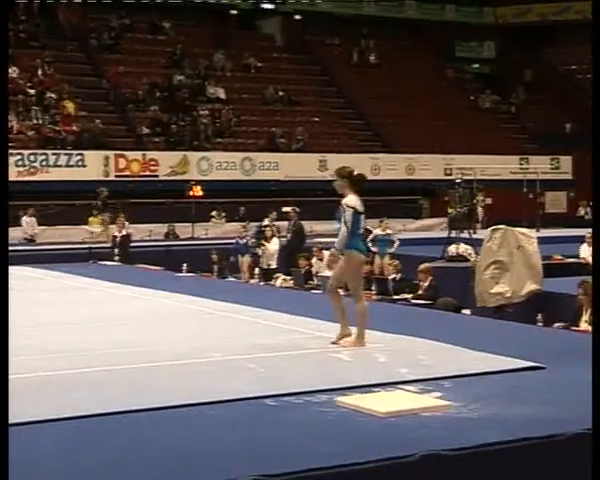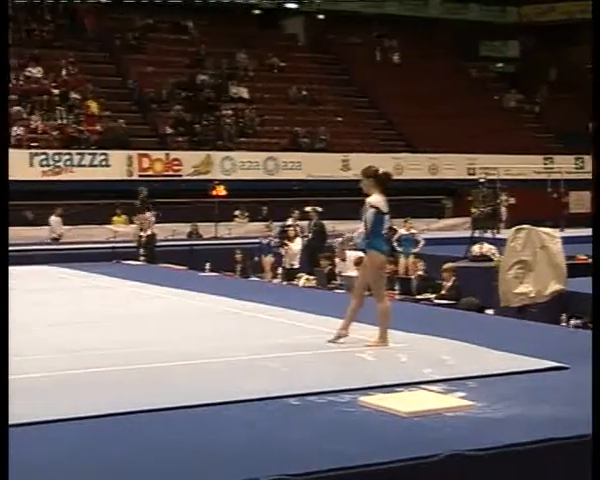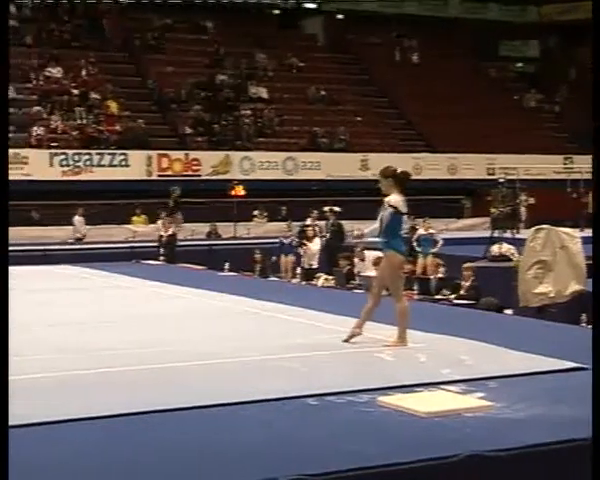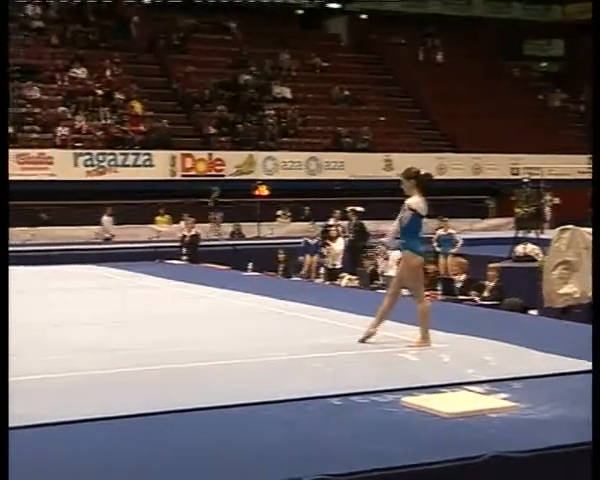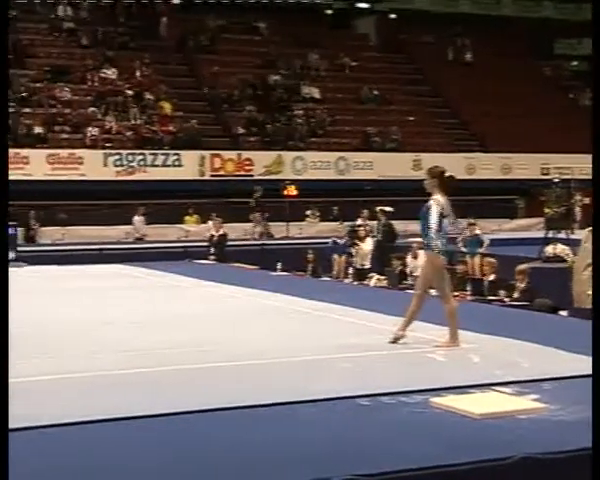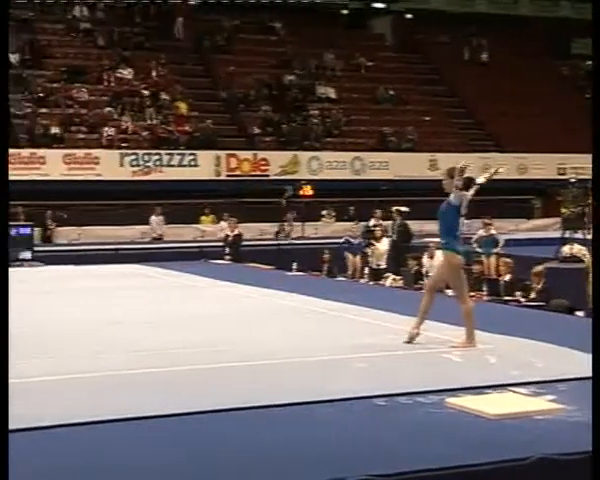
dt=0.3s
person 1, frame 1
left shoulder: (347, 202)
right shoulder: (354, 200)
left elbow: (345, 231)
left wrist: (334, 251)
right wrist: (337, 251)
left hip: (353, 251)
right hip: (350, 251)
left knee: (357, 295)
right knee: (332, 287)
left ankle: (360, 338)
right ankle: (345, 329)
person 1, frame 2
left shoulder: (371, 201)
right shoulder: (381, 200)
left elbow: (365, 229)
left hip: (375, 251)
right hip: (376, 249)
left knee: (379, 296)
right knee: (358, 291)
left ankle: (383, 338)
right ankle: (344, 328)
person 1, frame 3
left shoulder: (390, 200)
right shoulder: (400, 199)
left elbow: (379, 226)
left wrist: (361, 234)
right wrist: (364, 233)
left hip: (393, 251)
right hip: (394, 249)
left knee: (398, 296)
right knee: (375, 291)
left ankle: (401, 338)
right ankle: (358, 327)
person 1, frame 4
left shoulder: (410, 203)
right shoulder: (421, 201)
left elbow: (397, 228)
left wrist: (385, 245)
right wrist: (392, 242)
left hip: (411, 252)
right hip: (412, 251)
left knee: (419, 296)
right knee: (392, 291)
left ankle: (425, 338)
right ankle: (373, 327)
person 1, frame 5
left shoulder: (435, 200)
right shoulder: (439, 200)
left elbow: (434, 224)
right elbow: (449, 215)
left wrist: (436, 244)
left hip: (435, 252)
right hip: (433, 251)
left knee: (445, 296)
right knee: (419, 292)
left ankle: (453, 338)
right ankle: (402, 329)
person 1, frame 6
left shoulder: (456, 198)
right shoulder: (457, 198)
left elbow: (460, 187)
right elbow: (475, 185)
left wrist: (459, 175)
right wrist: (489, 174)
left hip: (452, 251)
right hip: (449, 250)
left knee: (462, 297)
right knee: (430, 288)
left ankle: (470, 339)
right ankle: (416, 327)
